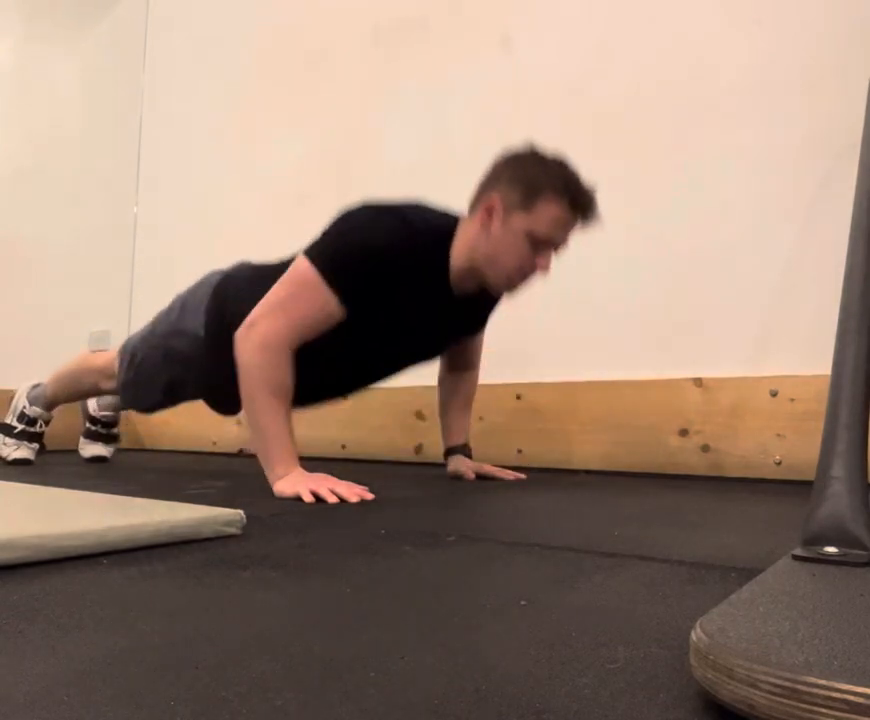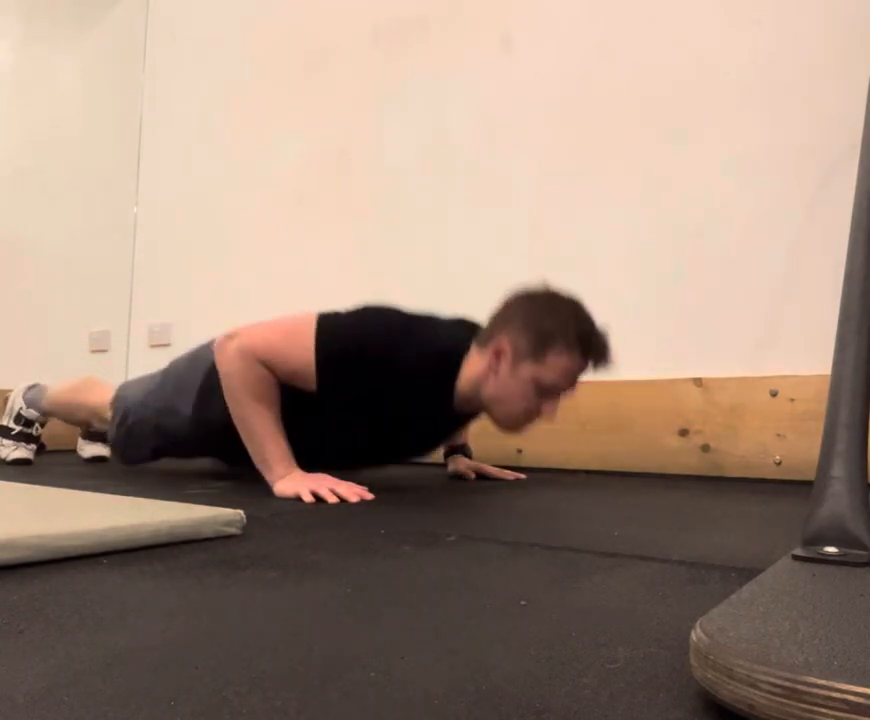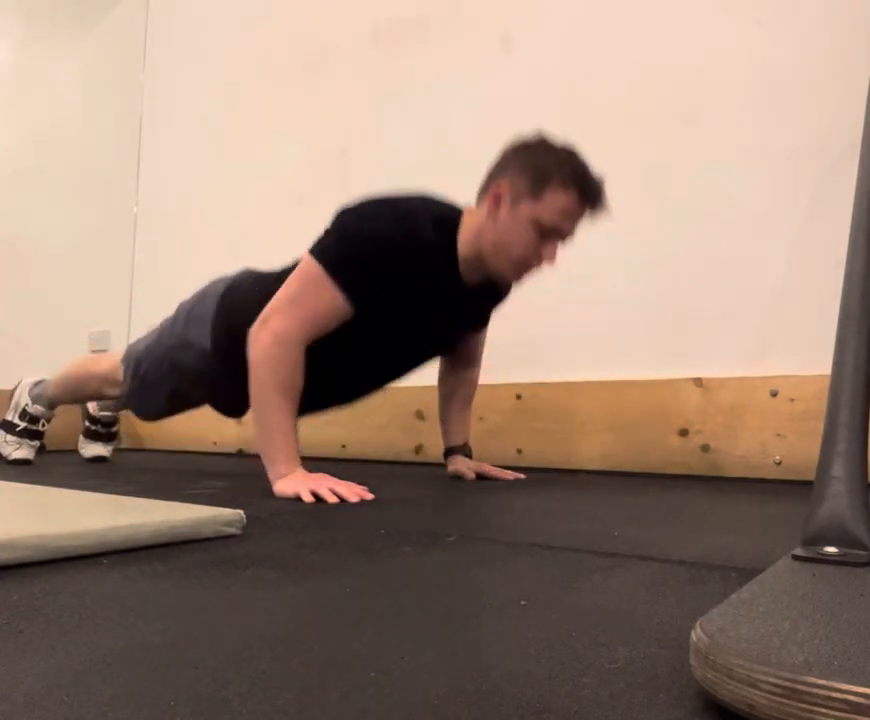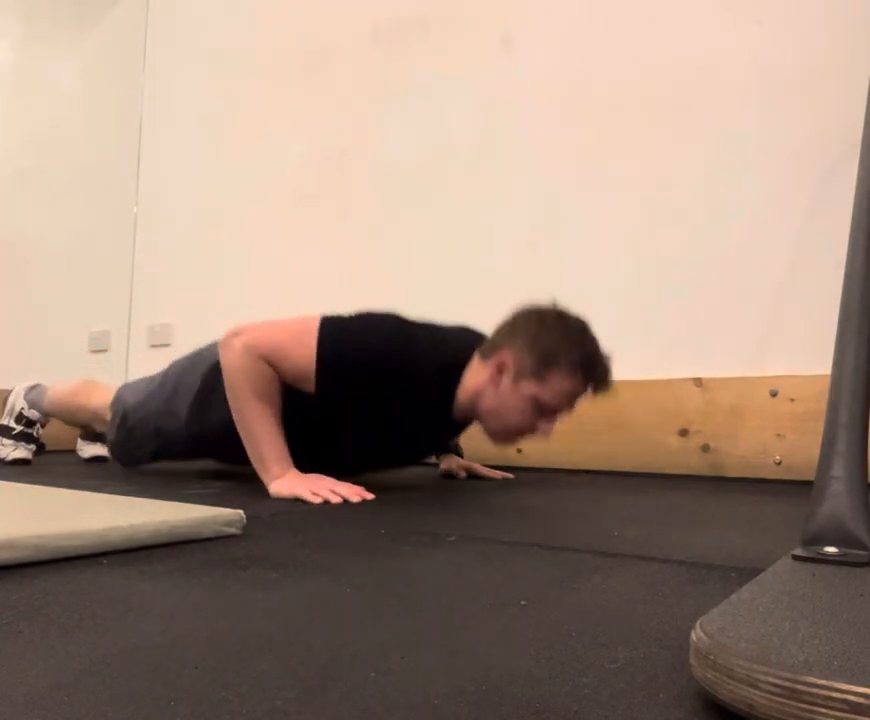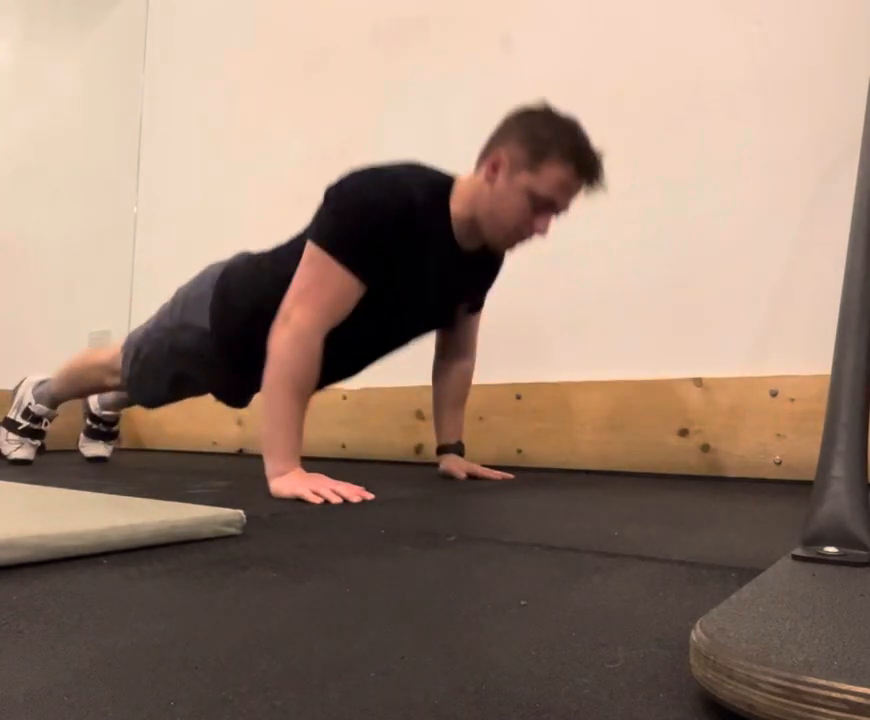
dt=0.4s
person 1, frame 1
left shoulder: (480, 282)
right shoulder: (382, 240)
left elbow: (460, 367)
right elbow: (260, 338)
left wrist: (458, 453)
right wrist: (285, 472)
left hip: (265, 345)
right hip: (219, 321)
left knee: (149, 400)
right knee: (124, 380)
left ankle: (102, 417)
person 1, frame 2
left shoulder: (471, 361)
right shoulder: (393, 349)
right elbow: (239, 349)
left wrist: (455, 450)
right wrist: (283, 473)
left hip: (268, 394)
right hip: (214, 396)
right knee: (121, 418)
left ankle: (61, 411)
person 1, frame 3
left shoulder: (489, 277)
right shoulder: (389, 232)
left elbow: (460, 361)
right elbow: (270, 335)
left wrist: (458, 451)
right wrist: (287, 471)
left hip: (269, 349)
right hip: (225, 329)
right knee: (130, 383)
left ankle: (101, 413)
person 1, frame 4
left shoulder: (469, 368)
right shoulder: (397, 359)
right elbow: (242, 345)
left wrist: (444, 449)
right wrist: (280, 474)
left hip: (269, 395)
right hip: (215, 399)
right knee: (117, 416)
person 1, frame 5
left shoulder: (484, 252)
right shoulder: (384, 201)
left elbow: (456, 349)
right elbow: (299, 329)
left wrist: (450, 450)
right wrist: (283, 470)
left hip: (270, 352)
right hip: (224, 314)
right knee: (128, 372)
left ankle: (104, 411)
